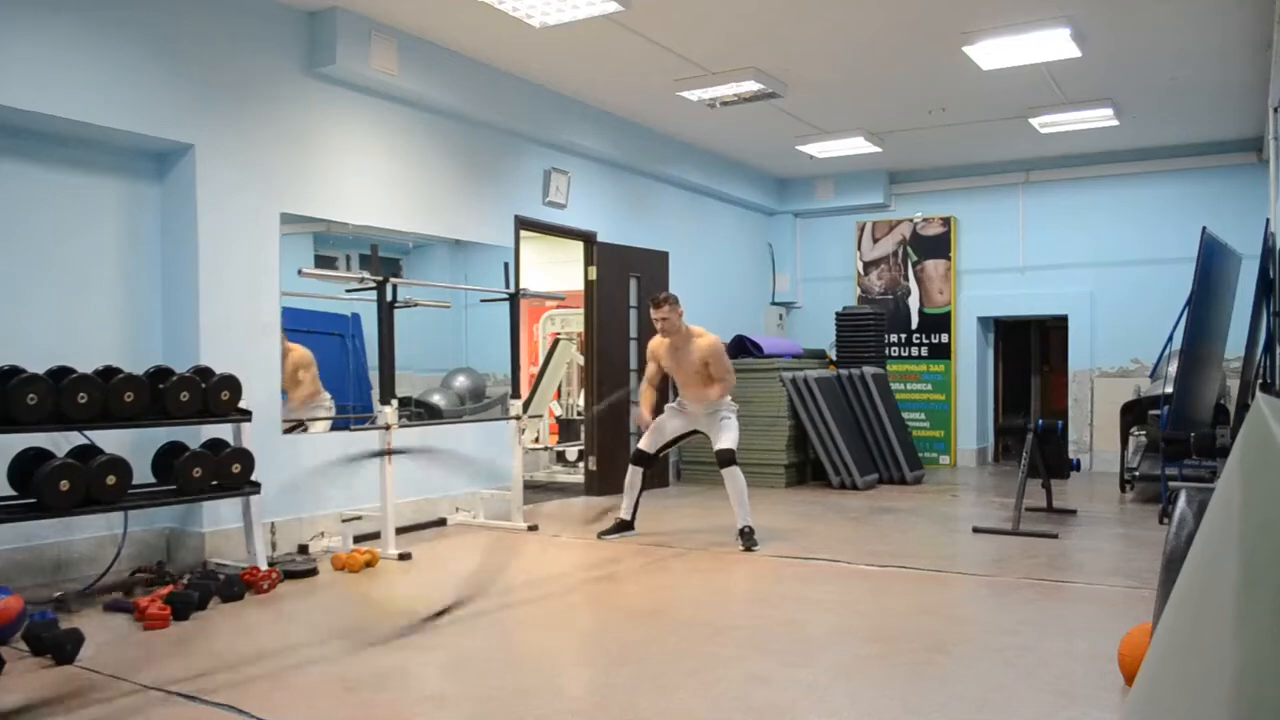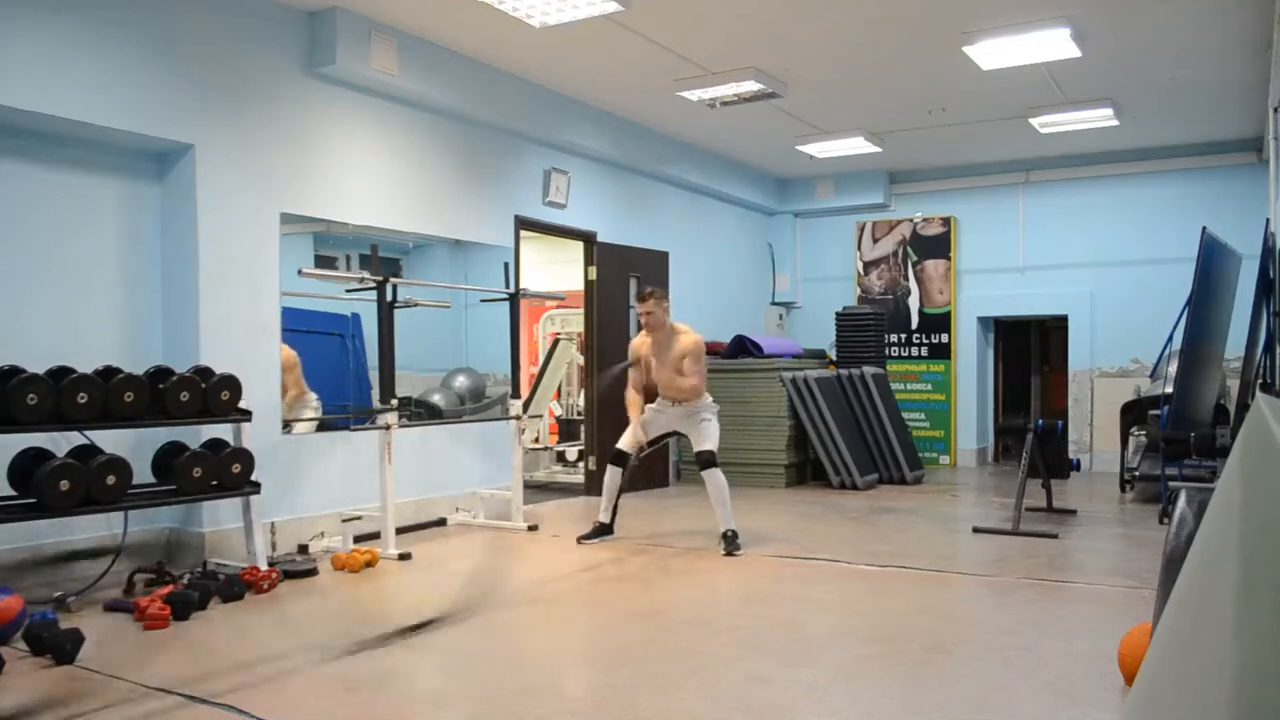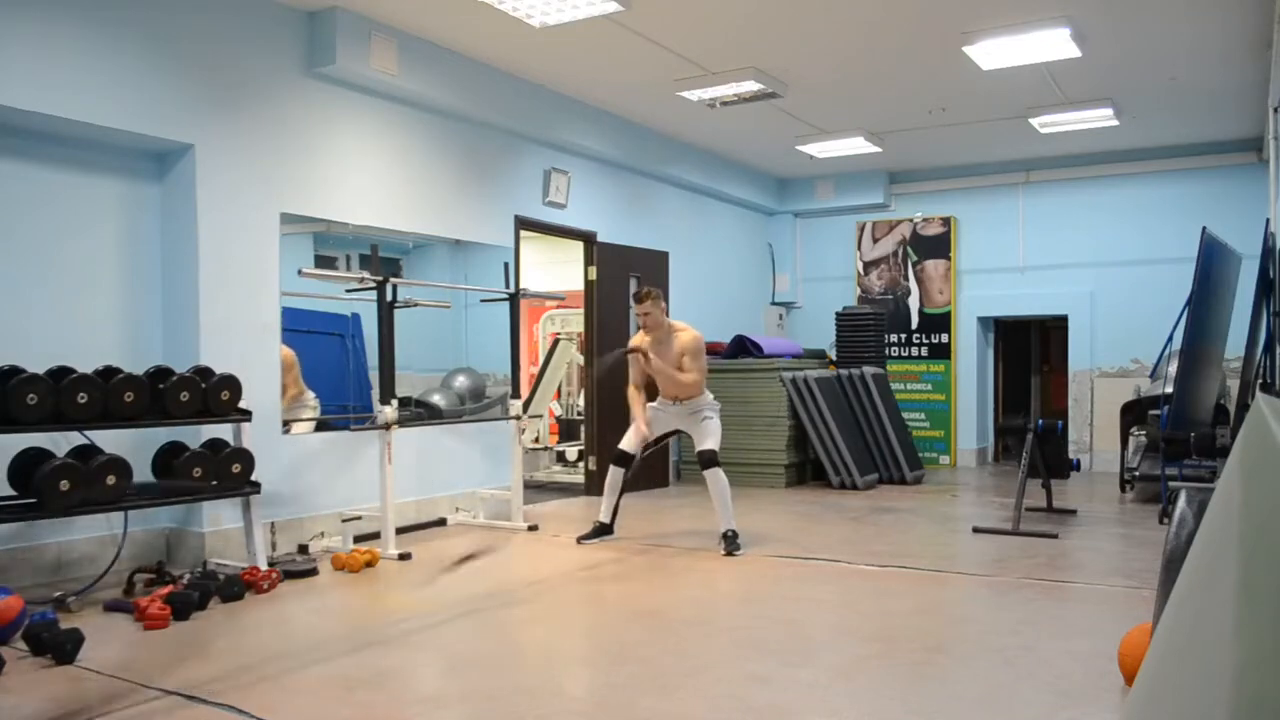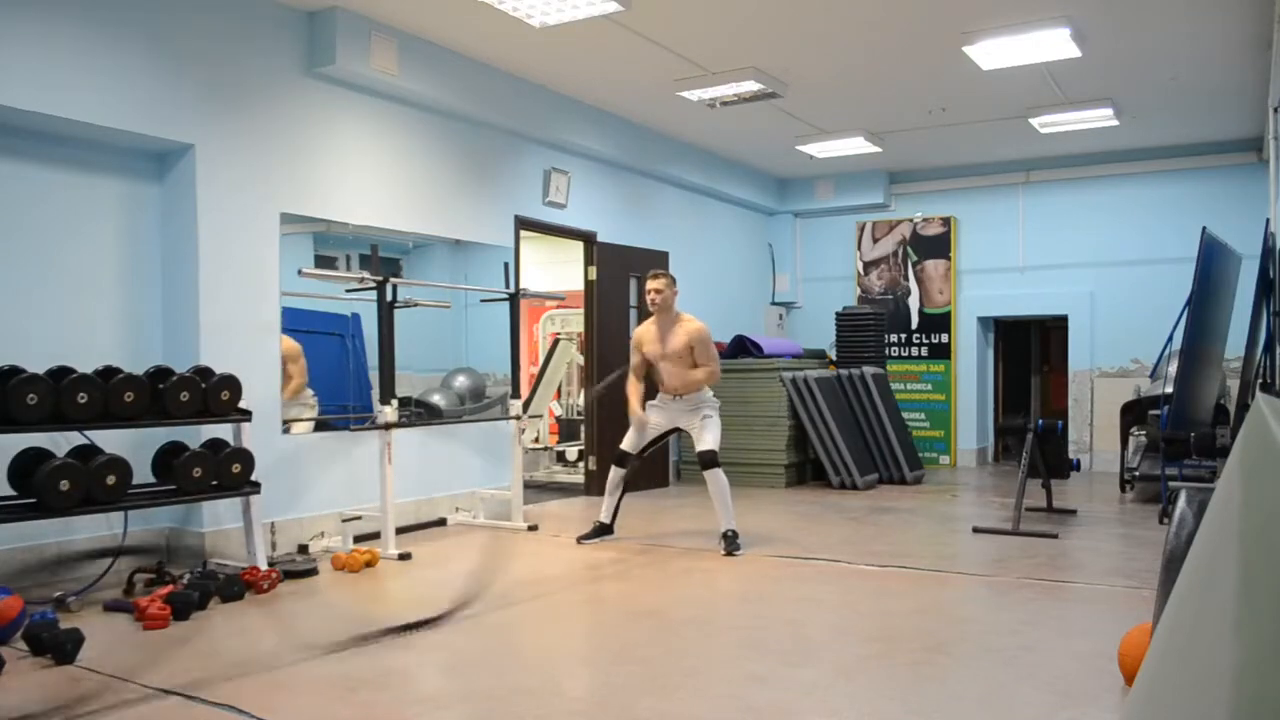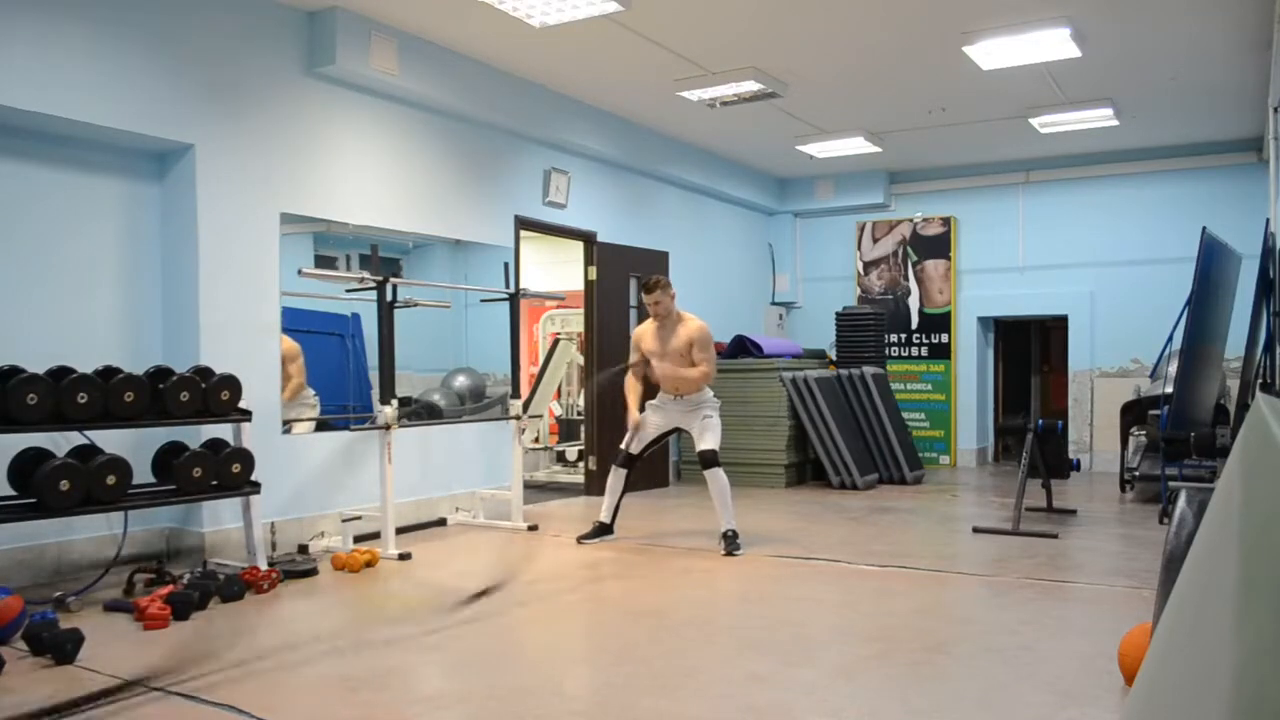
dt=1s
person 1, frame 1
left shoulder: (708, 344)
right shoulder: (656, 345)
left elbow: (728, 382)
right elbow: (649, 385)
left wrist: (699, 400)
right wrist: (645, 411)
left hip: (716, 408)
right hip: (682, 407)
left knee: (726, 459)
right knee: (639, 456)
left ankle: (745, 529)
right ankle: (626, 520)
person 1, frame 2
left shoulder: (690, 341)
right shoulder: (639, 344)
left elbow: (697, 388)
right elbow: (635, 389)
left wrist: (664, 377)
right wrist: (636, 429)
left hip: (696, 410)
right hip: (662, 408)
left knee: (706, 460)
right knee: (617, 456)
left ankle: (728, 532)
right ankle: (604, 524)
person 1, frame 3
left shoulder: (689, 338)
right shoulder: (639, 342)
left elbow: (695, 384)
right elbow: (636, 388)
left wrist: (659, 366)
right wrist: (640, 424)
left hip: (698, 408)
right hip: (664, 406)
left knee: (708, 460)
right knee: (620, 458)
left ankle: (729, 532)
right ankle: (605, 524)
person 1, frame 4
left shoulder: (694, 330)
right shoulder: (641, 333)
left elbow: (713, 371)
right elbow: (636, 377)
left wrist: (677, 375)
right wrist: (635, 407)
left hip: (697, 404)
right hip: (662, 405)
left knee: (708, 461)
right knee: (621, 458)
left ankle: (729, 532)
right ankle: (605, 523)
person 1, frame 5
left shoulder: (696, 329)
right shoulder: (641, 333)
left elbow: (707, 372)
right elbow: (634, 375)
left wrist: (669, 371)
right wrist: (633, 411)
left hip: (698, 405)
right hip: (662, 404)
left knee: (709, 461)
right knee: (622, 458)
left ankle: (729, 532)
right ankle: (605, 524)
